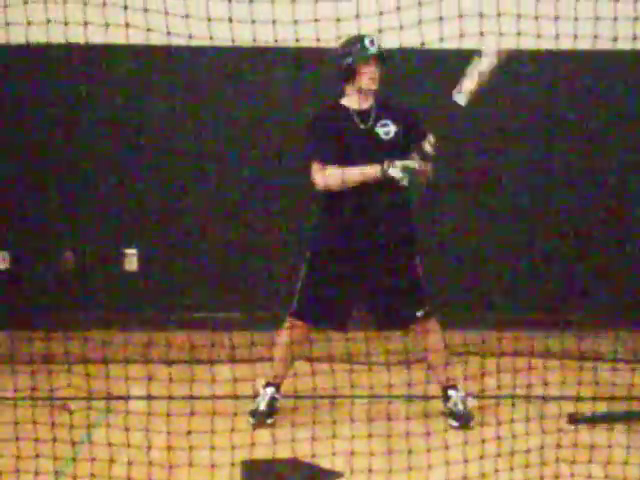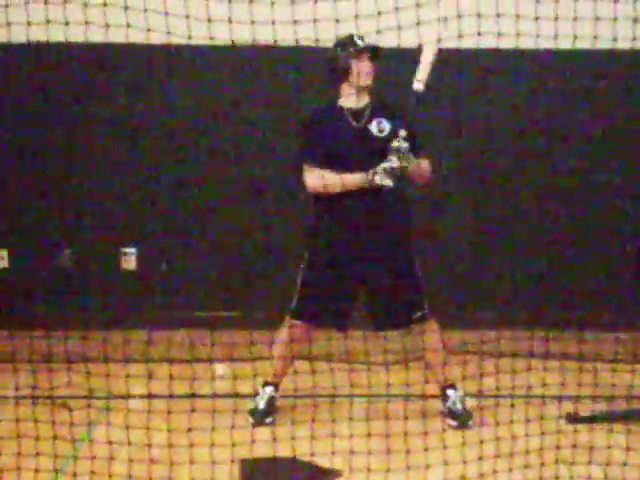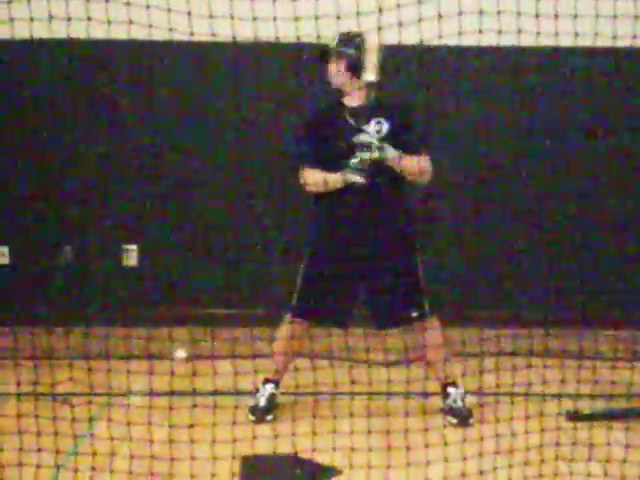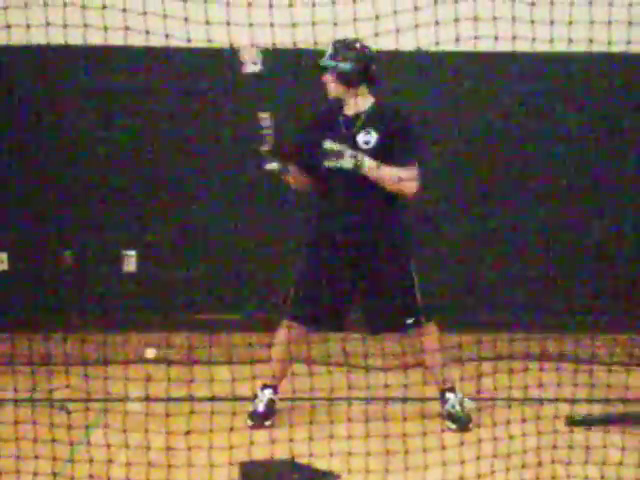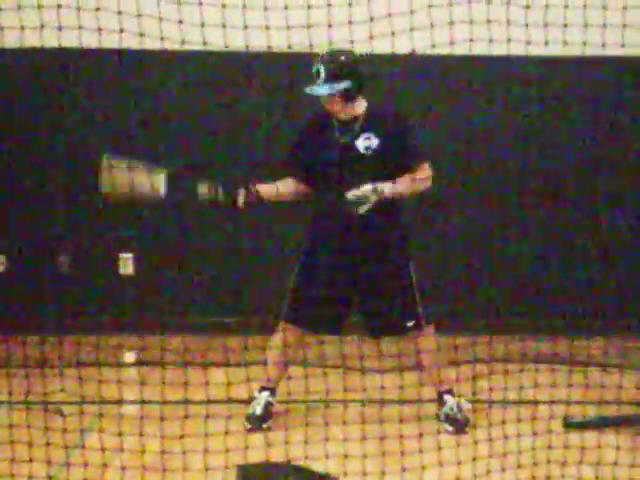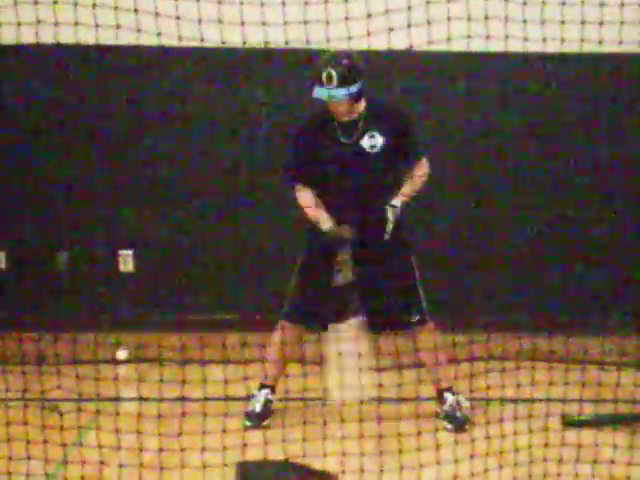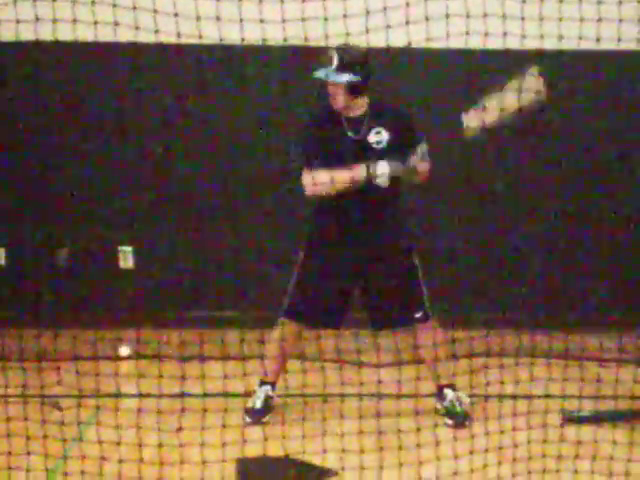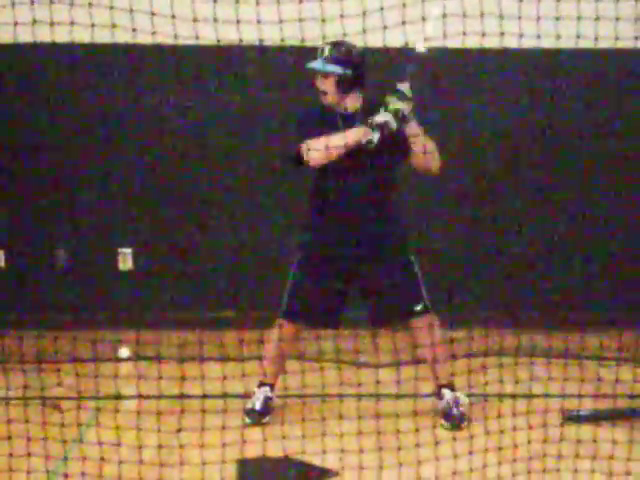
dt=0.3s
person 1, frame 1
left shoulder: (399, 116)
right shoulder: (326, 120)
left elbow: (422, 172)
right elbow: (322, 178)
left wrist: (420, 161)
right wrist: (383, 168)
left hip: (391, 238)
right hip: (337, 240)
left knee: (421, 317)
right knee: (300, 319)
left ankle: (451, 393)
right ankle: (271, 390)
person 1, frame 2
left shoulder: (392, 115)
right shoulder: (319, 121)
left elbow: (425, 173)
right elbow: (313, 180)
left wrist: (407, 161)
right wrist: (368, 176)
left hip: (389, 238)
right hip: (334, 239)
left knee: (419, 315)
right knee: (300, 318)
left ankle: (449, 392)
right ankle: (269, 390)
person 1, frame 3
left shoulder: (395, 113)
right shoulder: (321, 119)
left elbow: (423, 172)
right elbow: (309, 179)
left wrist: (387, 154)
right wrist: (345, 173)
left hip: (389, 236)
right hip: (334, 236)
left knee: (421, 314)
right knee: (300, 315)
left ankle: (450, 390)
right ankle: (270, 387)
person 1, frame 4
left shoulder: (393, 121)
right shoulder: (322, 123)
left elbow: (410, 184)
right elbow: (307, 180)
left wrist: (359, 162)
right wrist: (283, 168)
left hip: (383, 243)
right hip: (330, 241)
left knee: (417, 321)
right knee: (296, 319)
left ankle: (449, 395)
right ankle: (269, 393)
person 1, frame 5
left shoulder: (389, 124)
right shoulder: (314, 130)
left elbow: (422, 178)
right elbow: (301, 184)
left wrist: (379, 190)
right wrist: (259, 191)
left hip: (381, 246)
right hip: (327, 245)
left knee: (416, 324)
right knee: (293, 322)
left ankle: (447, 398)
right ankle: (266, 395)
person 1, frame 6
left shoulder: (391, 120)
right shoulder: (313, 130)
left elbow: (420, 167)
right elbow: (302, 189)
left wrist: (397, 201)
right wrist: (326, 224)
left hip: (384, 243)
right hip: (330, 244)
left knee: (418, 319)
right knee: (294, 320)
left ankle: (447, 395)
right ankle: (265, 392)
person 1, frame 7
left shoulder: (394, 119)
right shoulder: (319, 125)
left elbow: (421, 168)
right elbow: (312, 183)
left wrist: (414, 166)
right wrist: (368, 170)
left hip: (386, 240)
right hip: (331, 241)
left knee: (420, 316)
right knee: (293, 318)
left ankle: (447, 392)
right ankle: (266, 390)
person 1, frame 8
left shoulder: (386, 114)
right shoulder: (314, 118)
left elbow: (431, 164)
right elbow: (314, 154)
left wrist: (408, 120)
right wrist: (369, 127)
left hip: (381, 238)
right hip: (326, 240)
left knee: (420, 314)
right knee: (290, 319)
left ankle: (446, 391)
right ankle: (265, 390)
